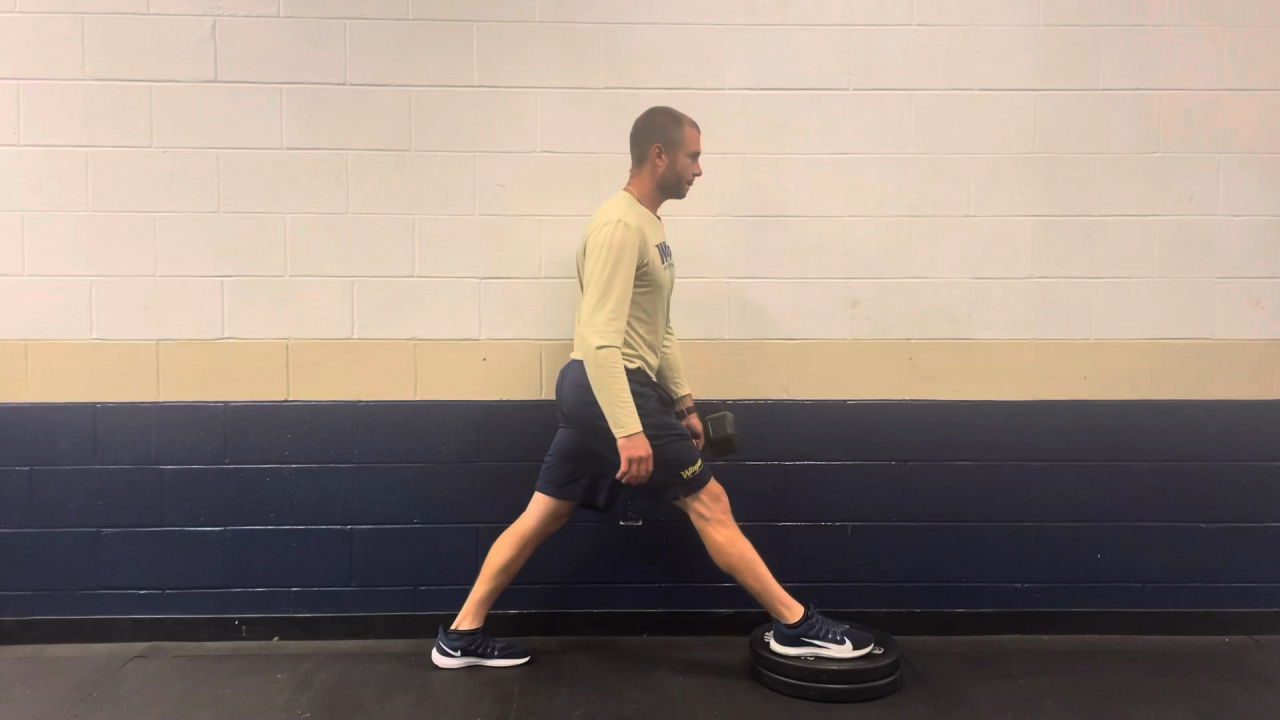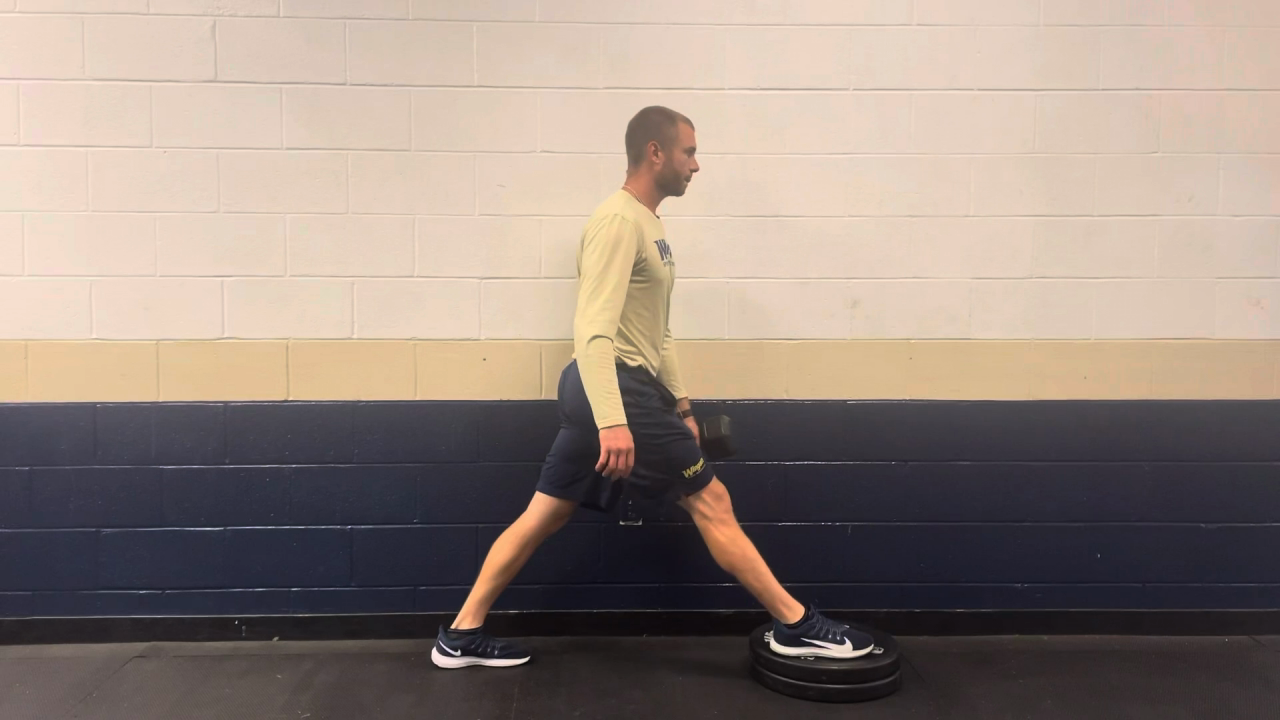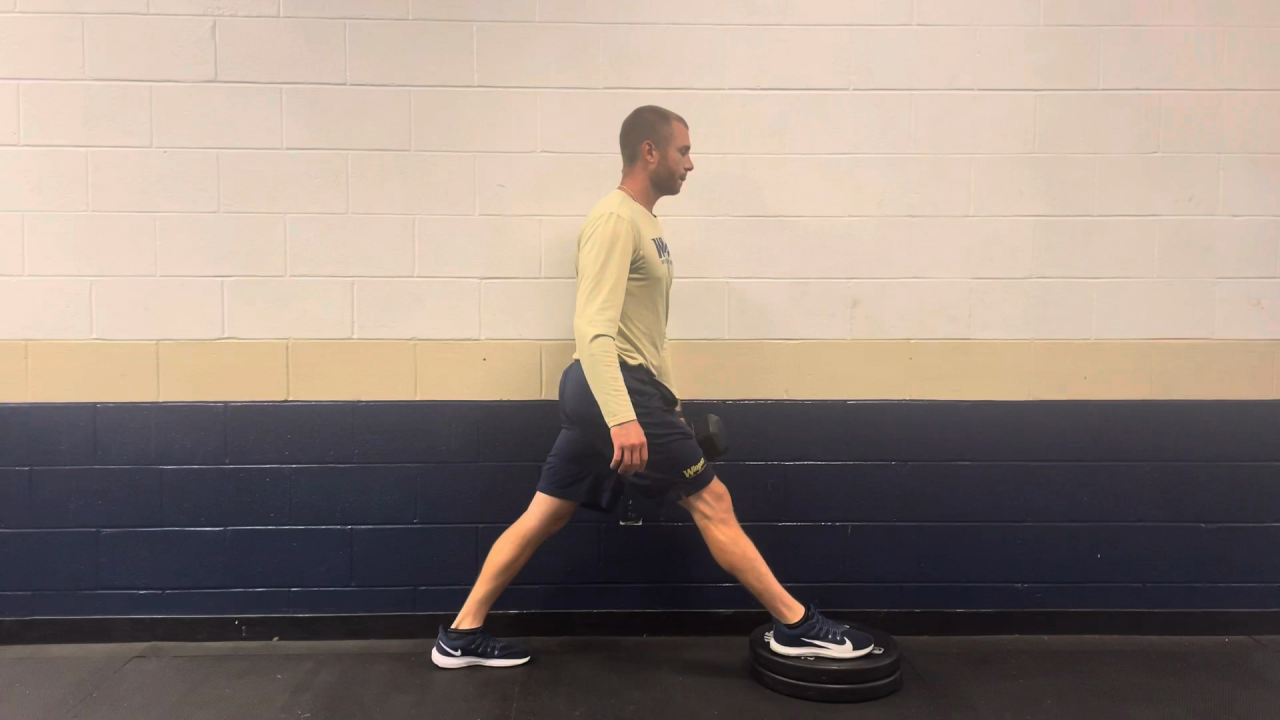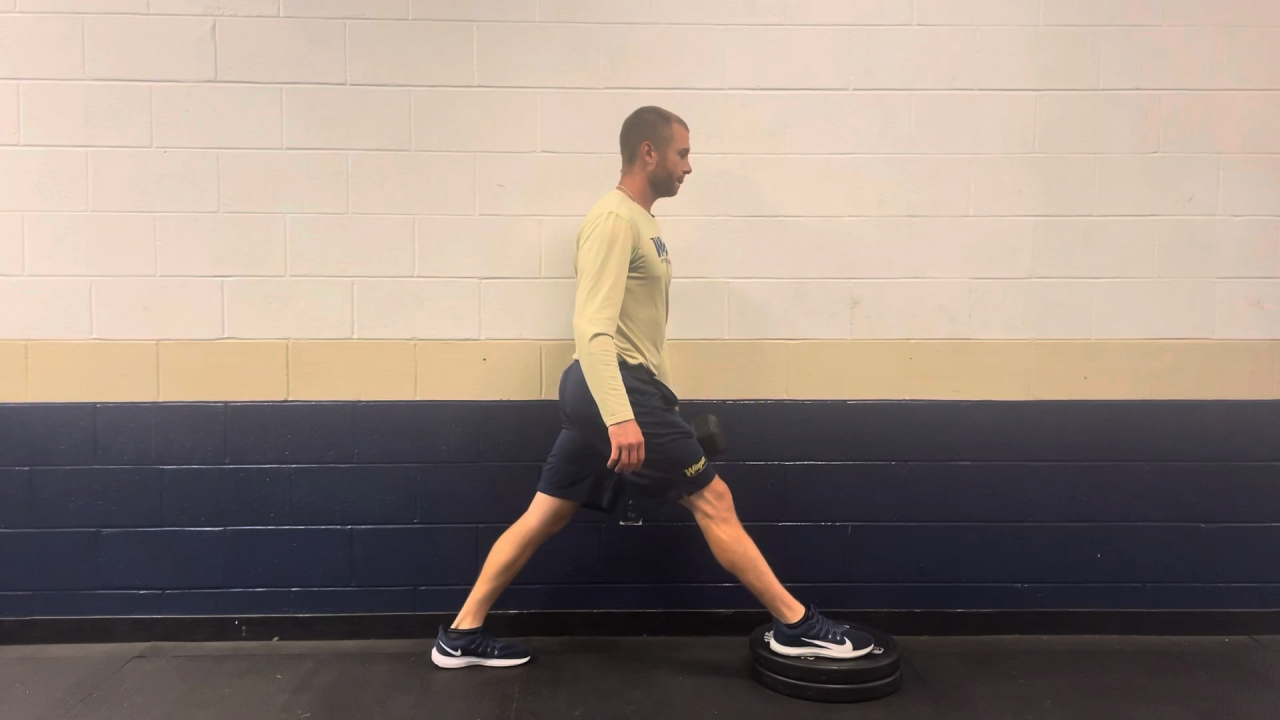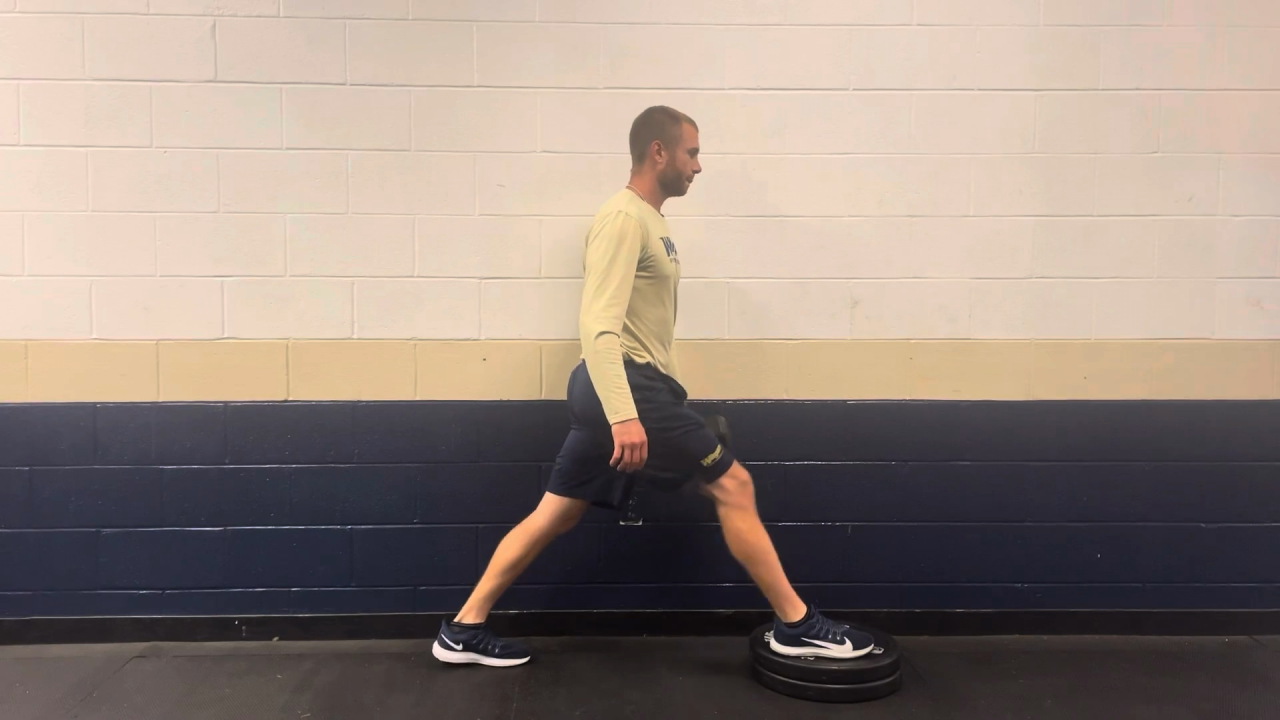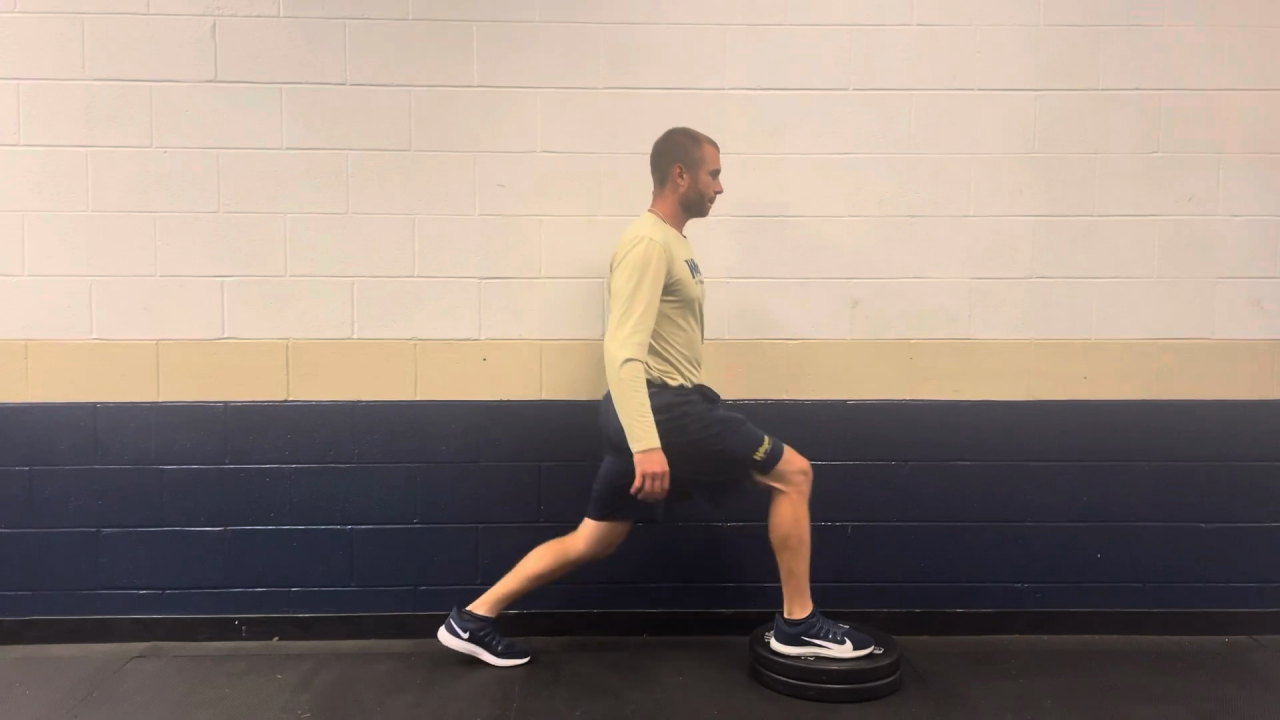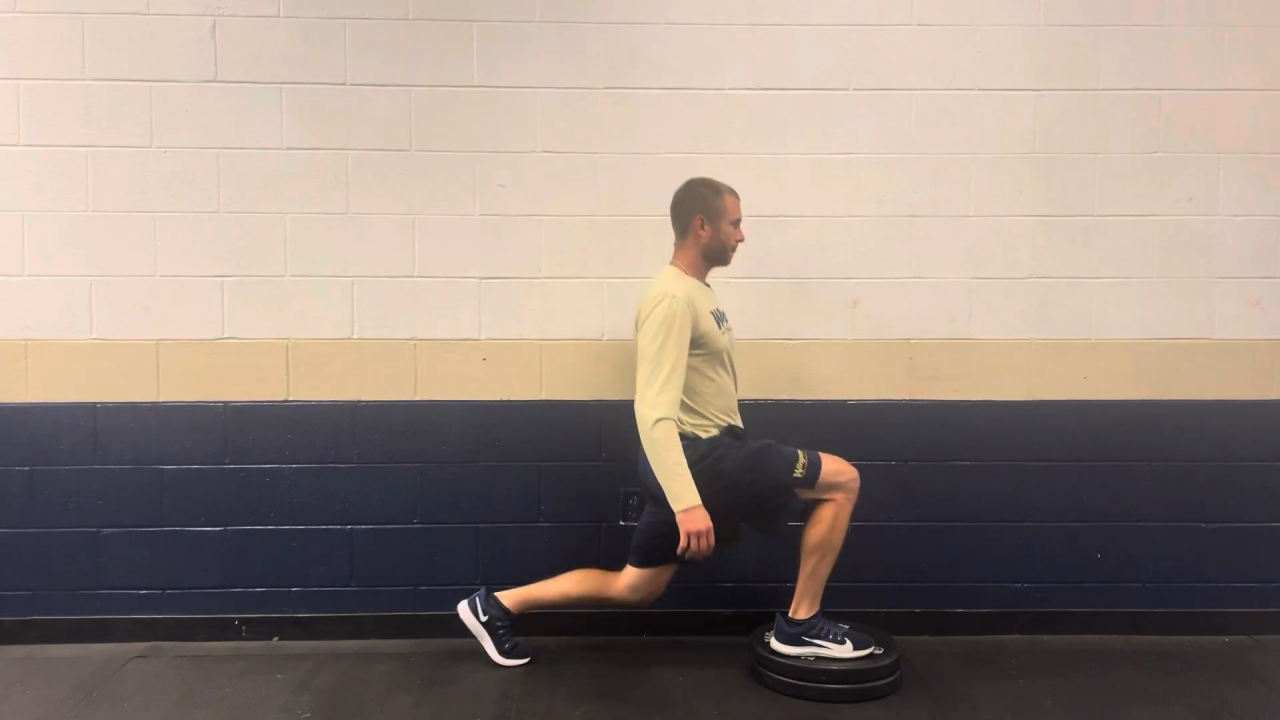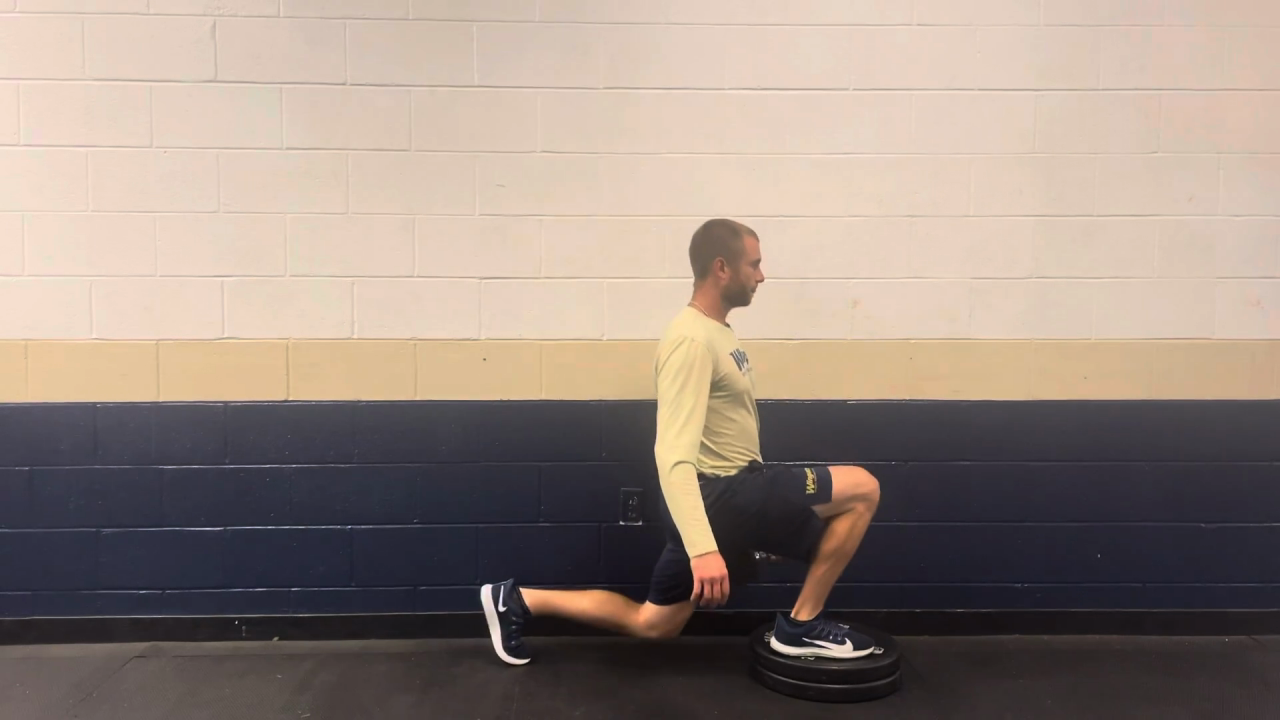
dt=0.3s
person 1, frame 1
left shoulder: (646, 223)
right shoulder: (621, 227)
left elbow: (656, 330)
right elbow: (600, 338)
left wrist: (682, 402)
right wrist: (628, 429)
left hip: (590, 390)
right hip: (608, 388)
left knee: (543, 514)
right knee: (709, 501)
left ankle: (462, 635)
right ankle: (797, 626)
person 1, frame 2
left shoulder: (646, 223)
right shoulder: (619, 222)
left elbow: (654, 330)
right elbow: (593, 329)
left wrist: (680, 404)
right wrist: (613, 420)
left hip: (600, 391)
right hip: (617, 388)
left knee: (545, 513)
right knee: (711, 501)
left ankle: (462, 633)
right ankle: (796, 625)
person 1, frame 3
left shoulder: (642, 221)
right shoulder: (616, 220)
right elbow: (594, 329)
left wrist: (670, 404)
right wrist: (624, 417)
left hip: (598, 390)
right hip: (616, 389)
left knee: (545, 514)
right knee: (712, 501)
left ankle: (462, 633)
right ankle: (797, 625)
person 1, frame 4
left shoulder: (638, 221)
right shoulder: (615, 219)
right elbow: (592, 328)
left wrist: (660, 401)
right wrist: (621, 416)
left hip: (599, 390)
right hip: (617, 388)
left knee: (545, 514)
right knee: (713, 500)
left ankle: (462, 633)
right ankle: (797, 625)
person 1, frame 5
left shoulder: (647, 220)
right shoulder: (624, 218)
right elbow: (599, 326)
right wrist: (625, 414)
left hip: (610, 389)
right hip: (625, 386)
left knee: (555, 513)
right knee: (734, 487)
left ankle: (465, 628)
right ankle: (797, 626)
person 1, frame 6
left shoulder: (668, 240)
right shoulder: (649, 243)
right elbow: (623, 352)
right wrist: (646, 445)
left hip: (654, 406)
right hip: (663, 406)
left knee: (593, 539)
right knee: (792, 474)
left ankle: (475, 617)
right ankle: (798, 623)
person 1, frame 7
left shoulder: (693, 290)
right shoulder: (672, 298)
right elbow: (655, 412)
right wrist: (686, 502)
left hip: (701, 453)
right hip: (699, 457)
left knee: (635, 586)
right knee: (842, 480)
left ankle: (495, 606)
right ankle: (801, 624)
person 1, frame 8
left shoulder: (714, 331)
right shoulder: (692, 341)
right elbow: (674, 456)
left wrist: (758, 519)
right wrist: (702, 550)
left hip: (724, 491)
right hip: (721, 496)
left knee: (653, 623)
right knee: (862, 490)
left ankle: (516, 601)
right ankle: (803, 624)
